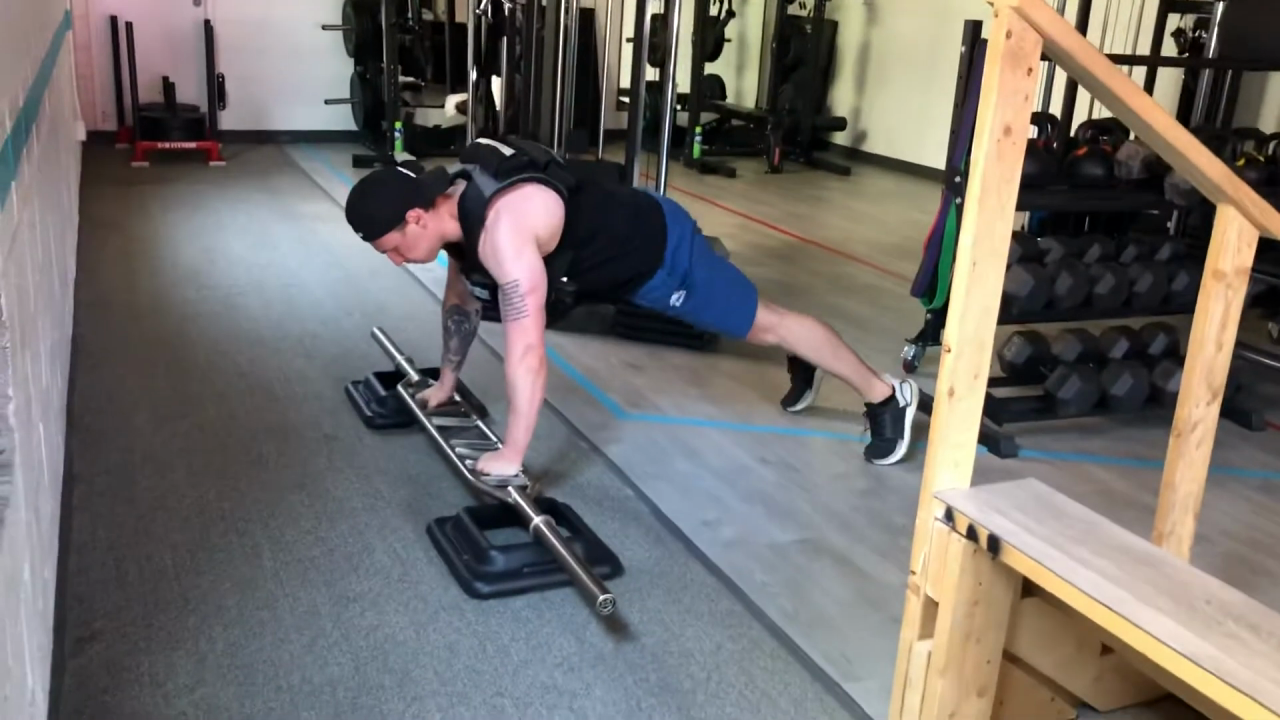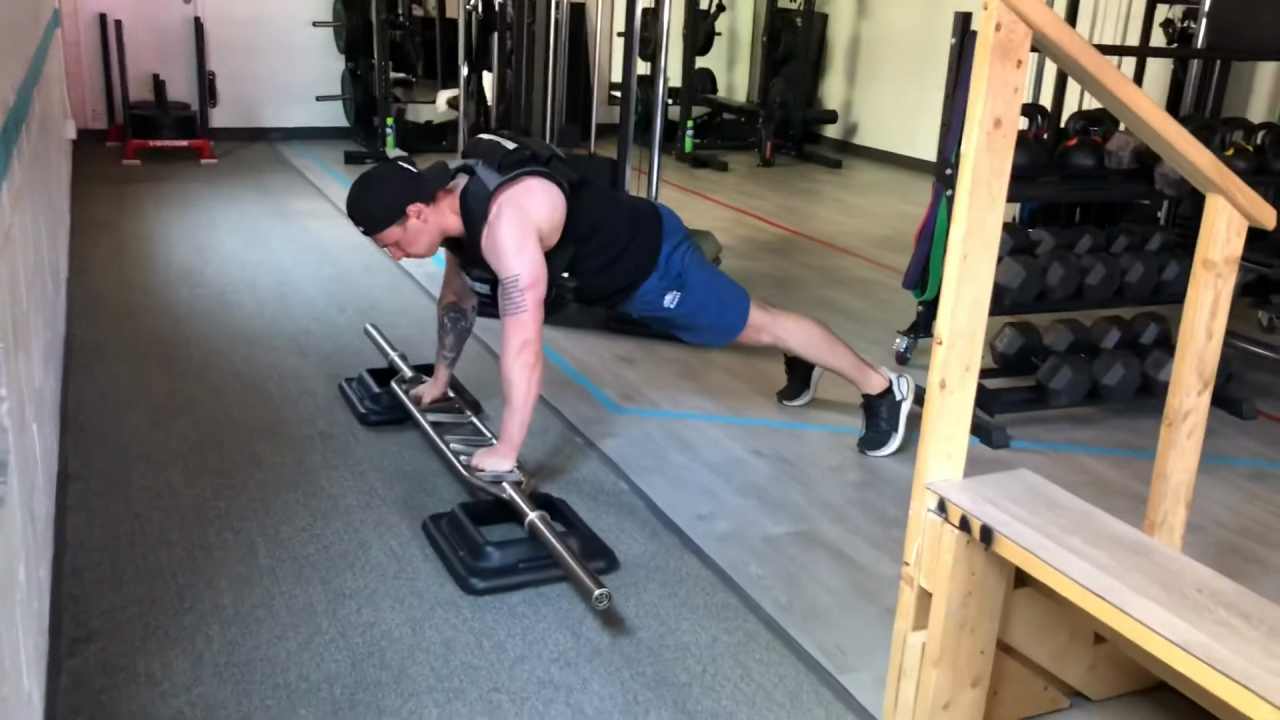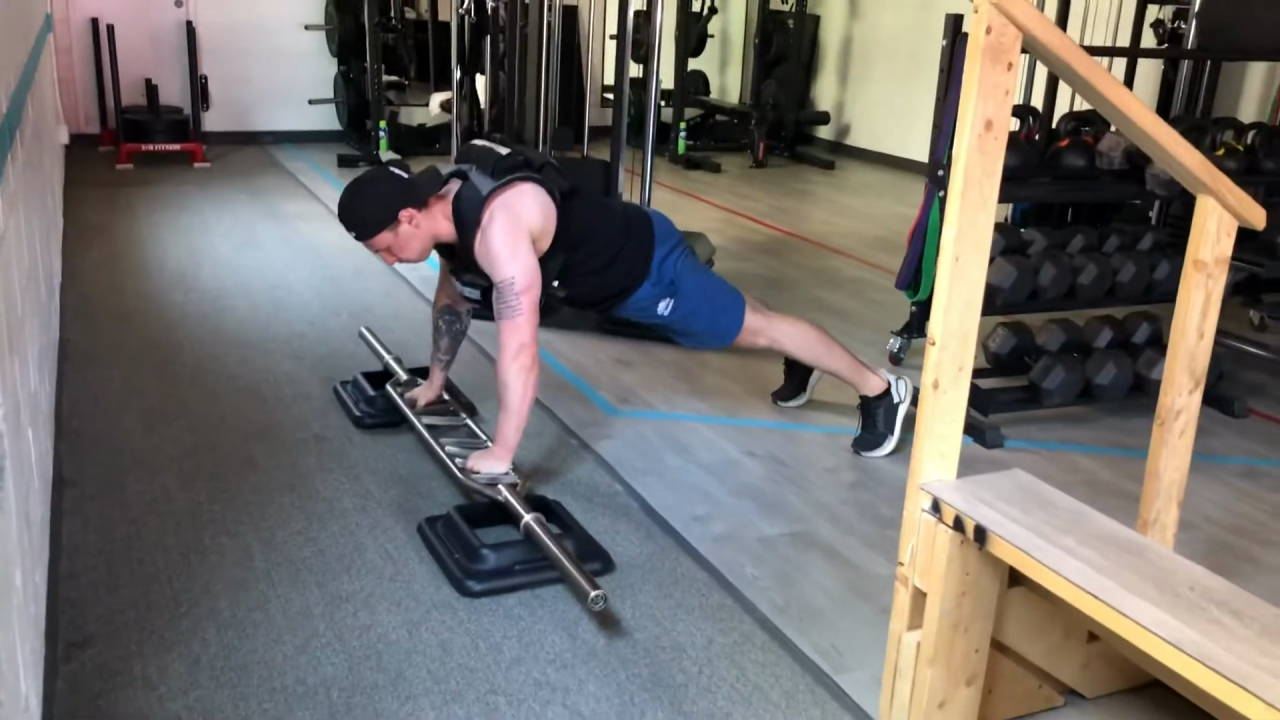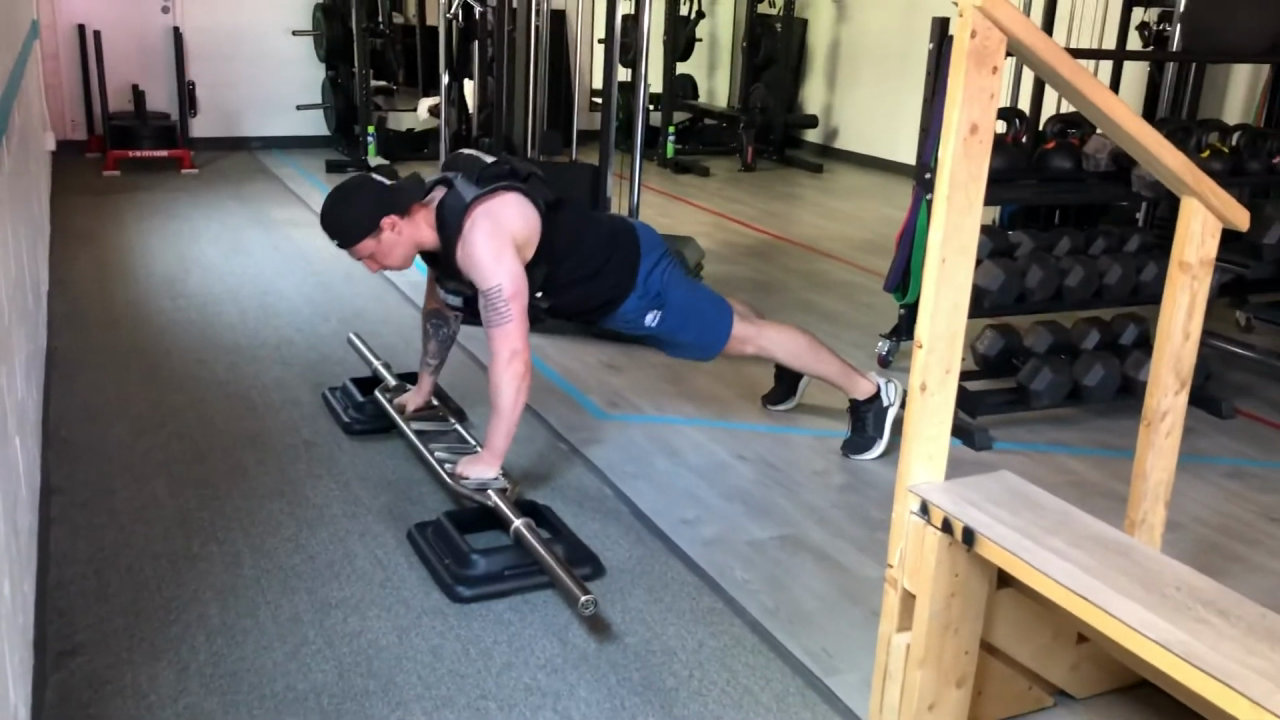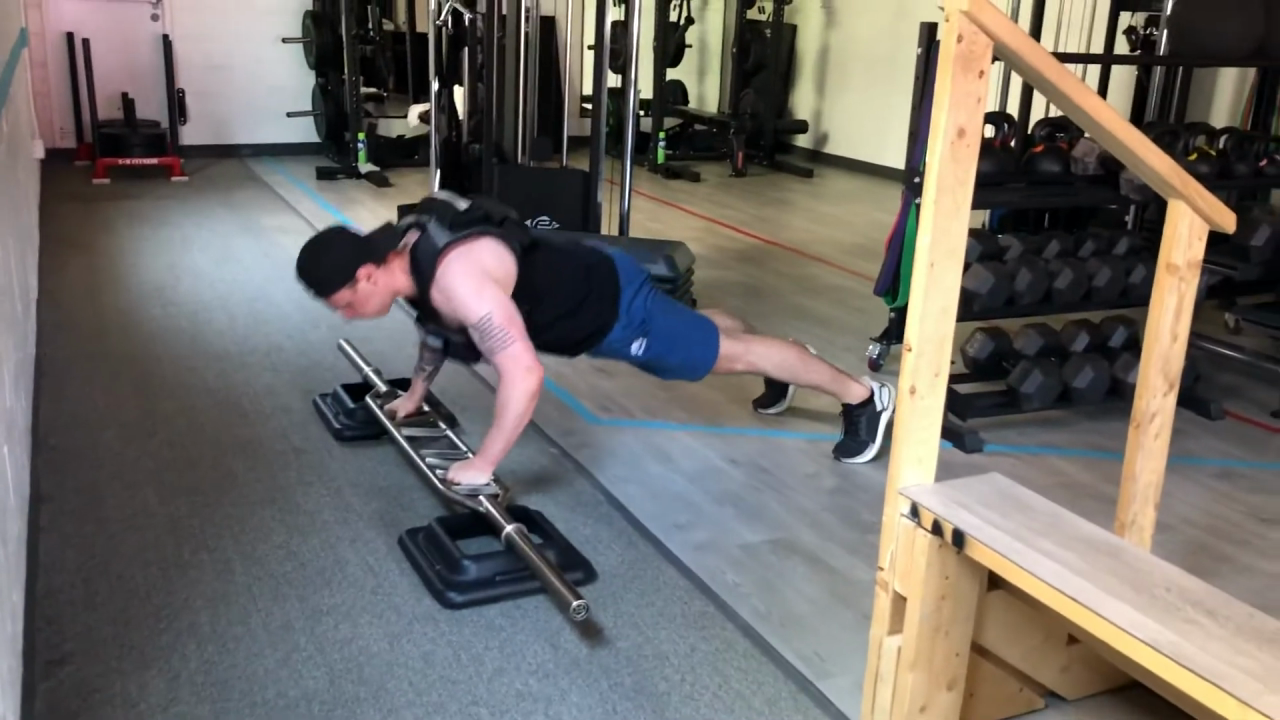
dt=0.2s
person 1, frame 1
left shoulder: (502, 229)
right shoulder: (453, 208)
left elbow: (526, 352)
right elbow: (460, 299)
left wrist: (511, 455)
right wrist: (446, 381)
left hip: (658, 249)
right hip: (626, 251)
left knee: (762, 322)
right knee: (732, 310)
left ankle: (886, 395)
right ankle: (803, 366)
person 1, frame 2
left shoulder: (503, 222)
right shoulder: (454, 204)
left elbow: (523, 348)
right elbow: (458, 295)
left wrist: (505, 451)
right wrist: (440, 377)
left hip: (653, 258)
right hip: (621, 263)
left knee: (756, 323)
right knee: (732, 310)
left ankle: (883, 388)
right ankle: (801, 364)
person 1, frame 3
left shoulder: (495, 228)
right shoulder: (446, 209)
left elbow: (519, 352)
right elbow: (452, 299)
left wrist: (501, 454)
right wrist: (435, 380)
left hip: (645, 263)
right hip: (614, 264)
left knee: (754, 327)
right knee: (727, 311)
left ankle: (880, 389)
right ankle: (801, 366)
person 1, frame 4
left shoulder: (479, 237)
right shoulder: (429, 215)
left elbow: (510, 357)
right elbow: (440, 303)
left wrist: (490, 459)
right wrist: (424, 385)
left hip: (631, 276)
right hip: (602, 268)
left knee: (742, 335)
right knee: (714, 315)
left ankle: (870, 392)
right ankle: (791, 370)
person 1, frame 5
left shoulder: (452, 279)
right shoulder: (409, 249)
left elbow: (523, 374)
left wrist: (484, 464)
right wrist: (418, 389)
left hip: (613, 306)
right hip: (585, 283)
left knee: (731, 354)
right knee: (692, 325)
left ankle: (861, 396)
right ankle: (784, 371)
